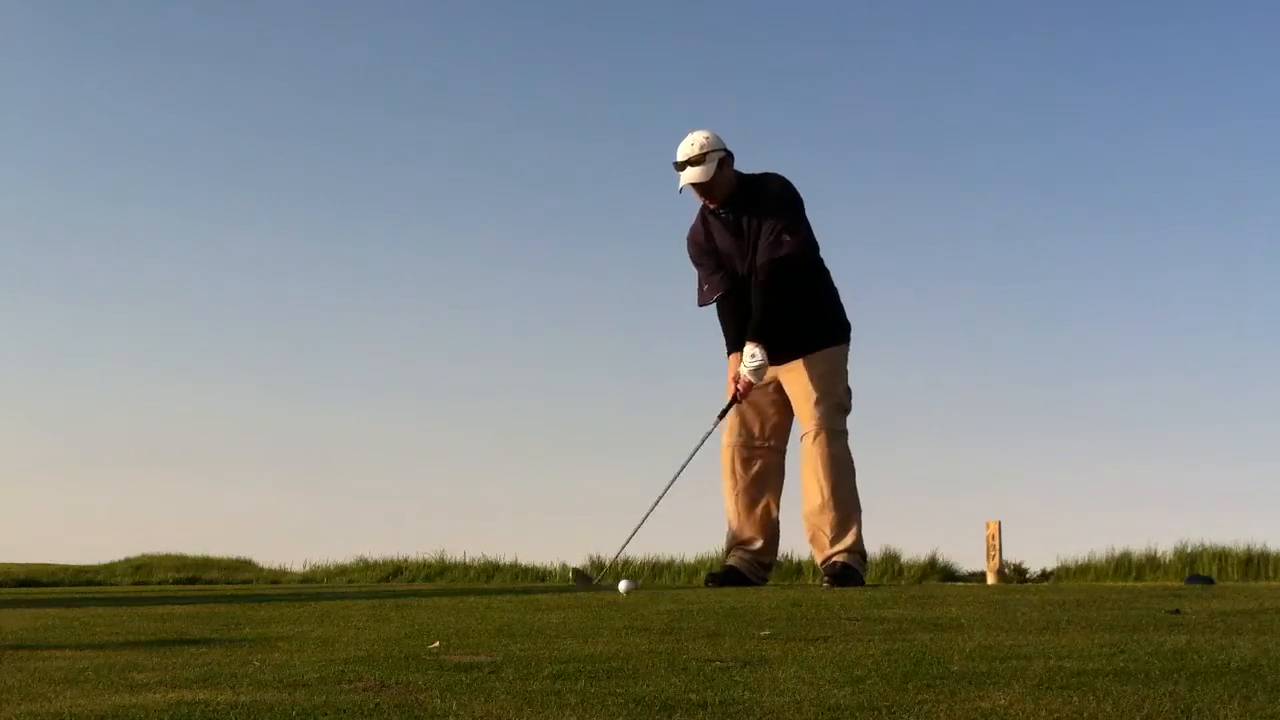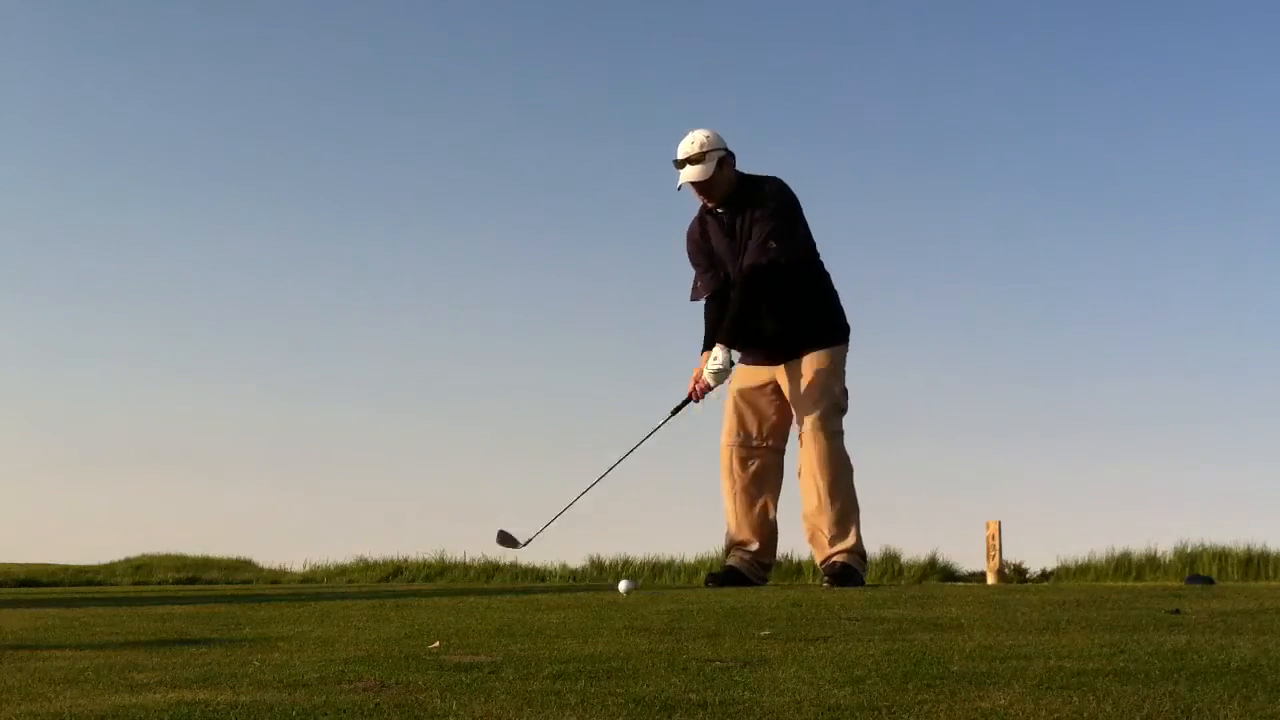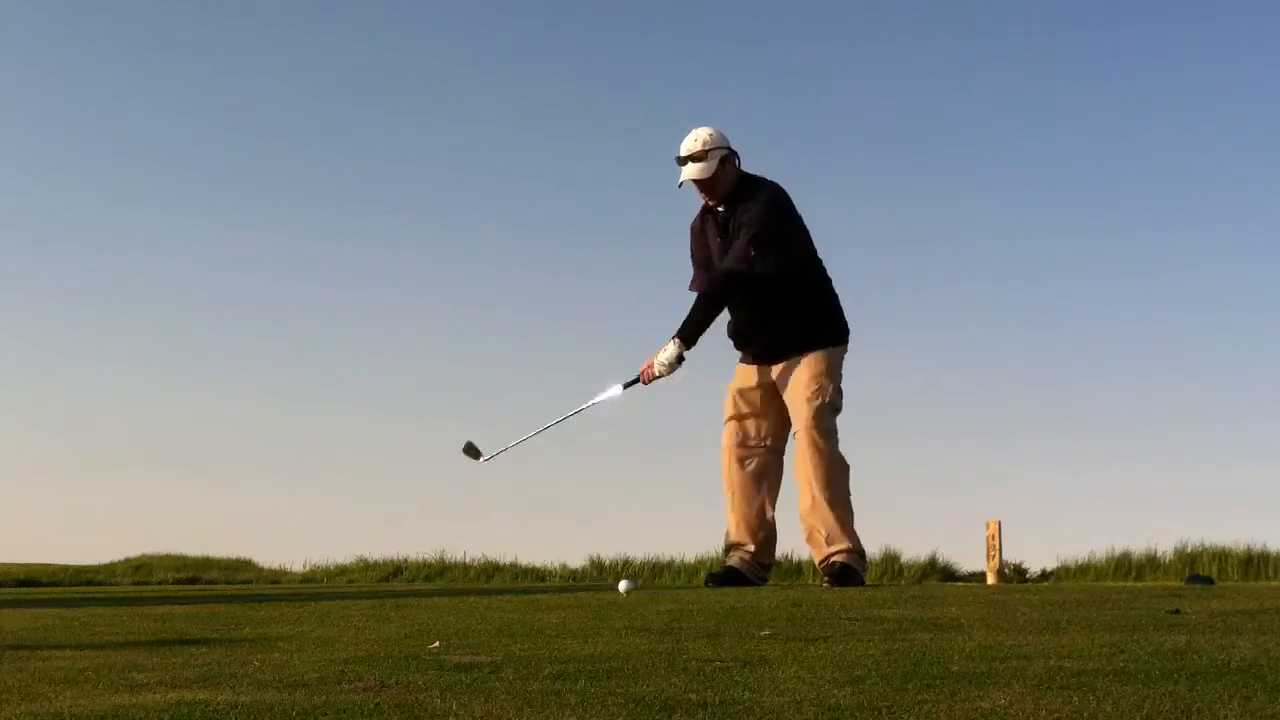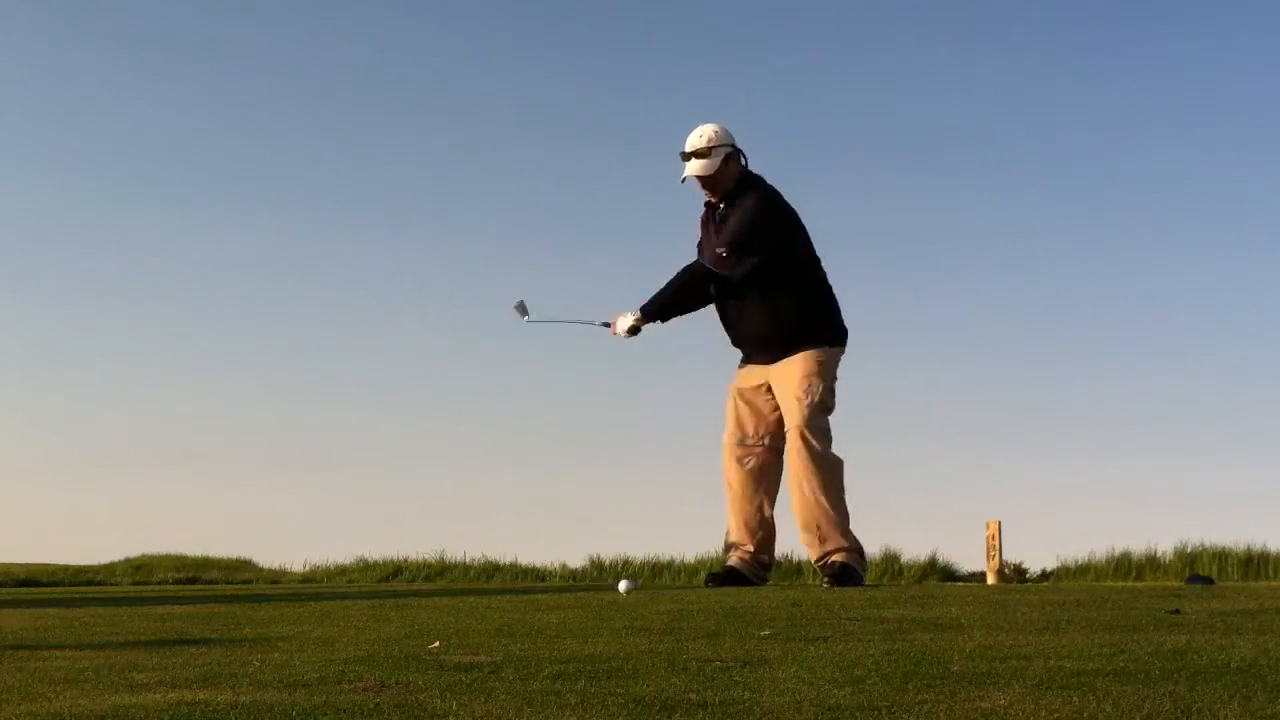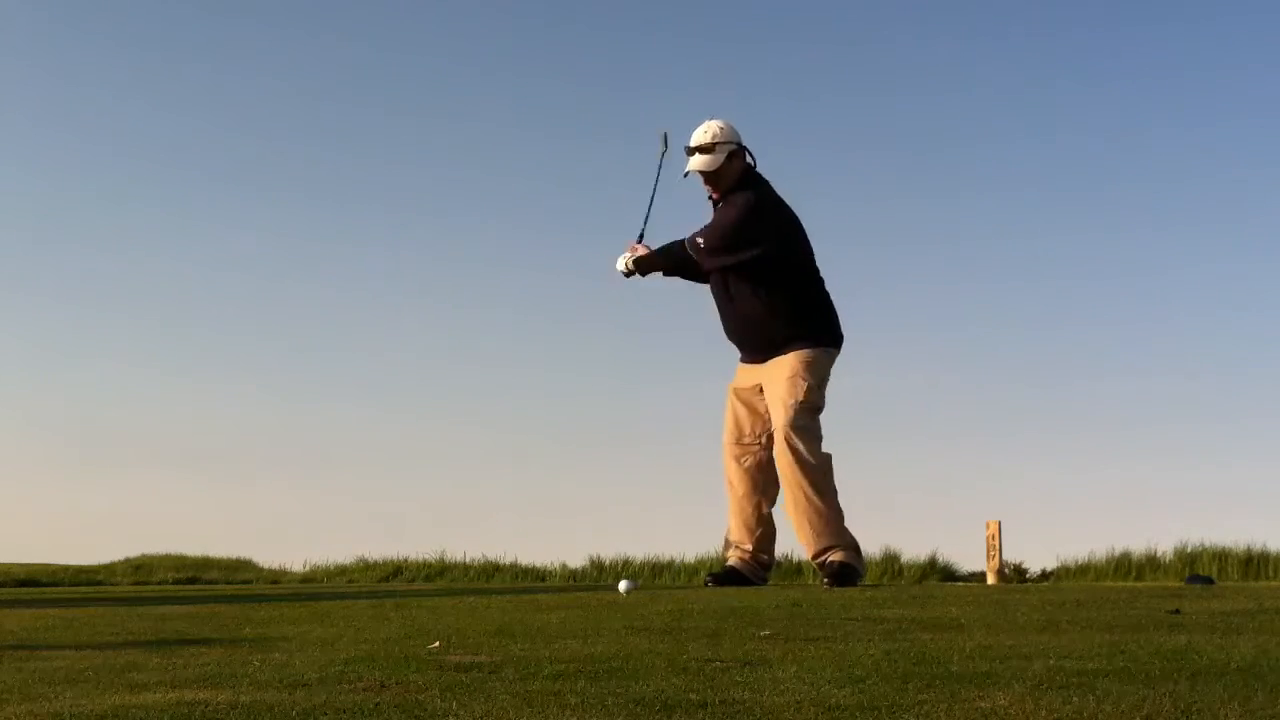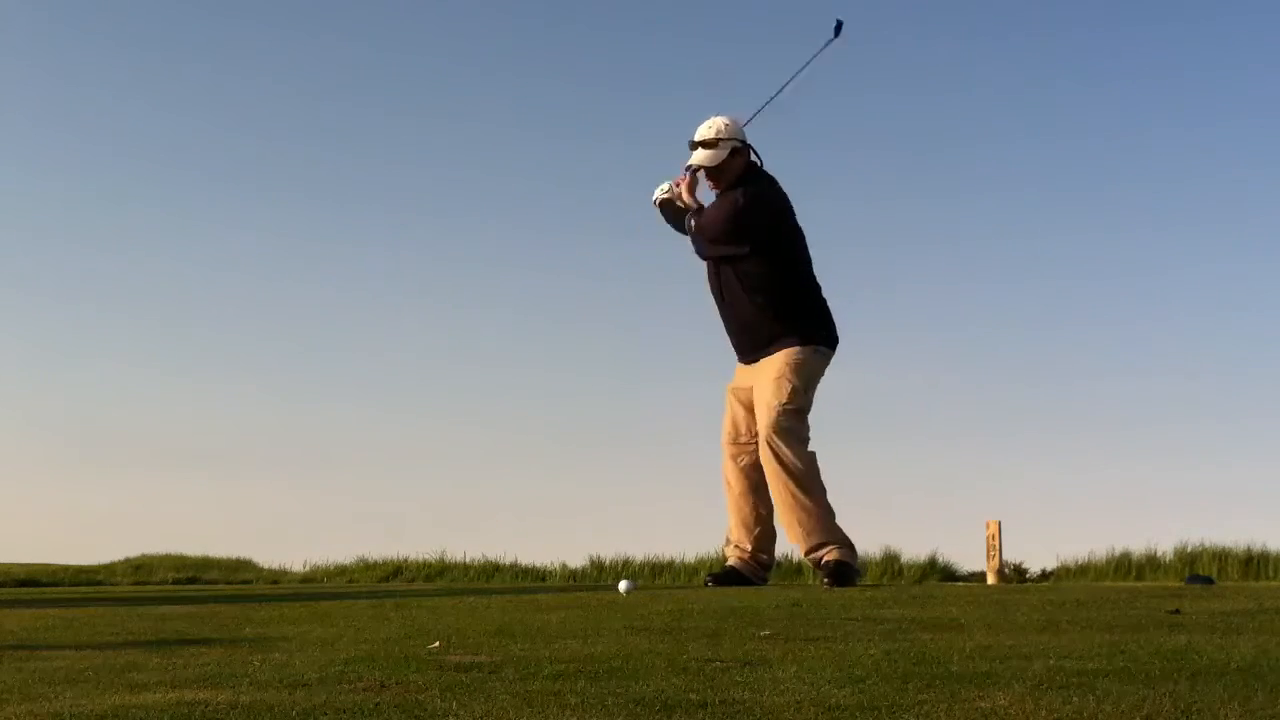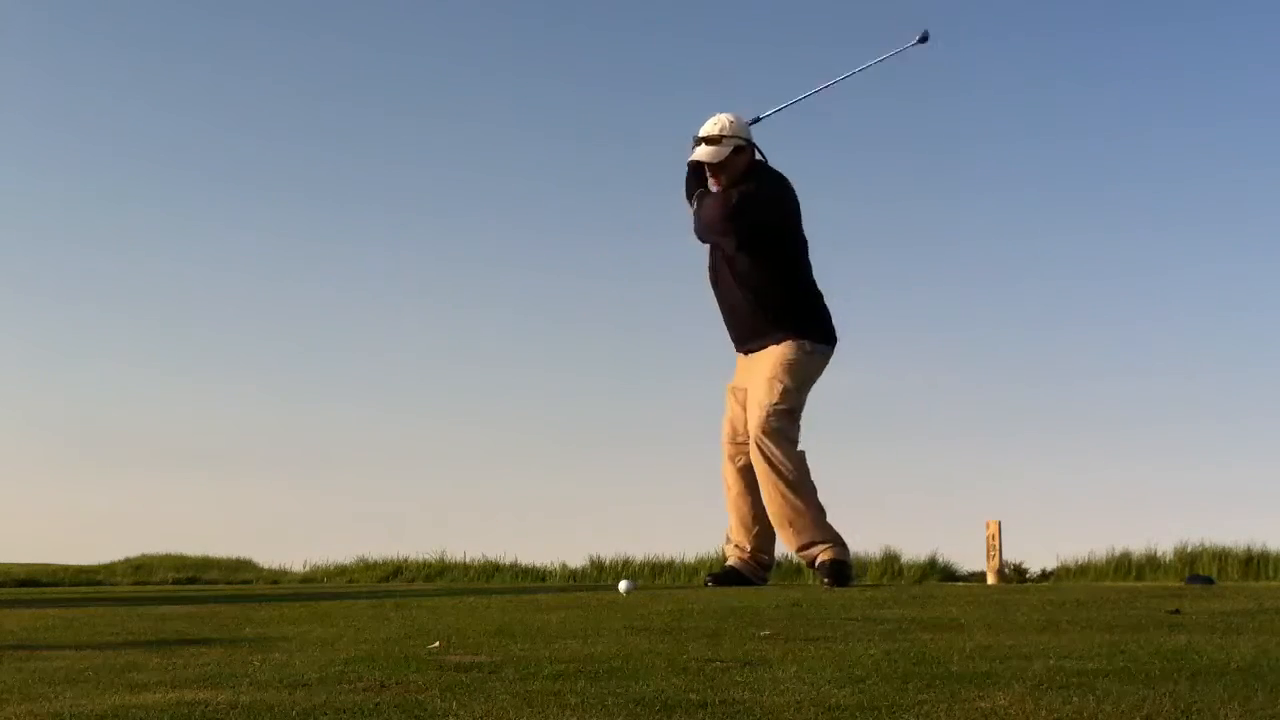
dt=0.1s
person 1, frame 1
left shoulder: (775, 194)
right shoulder: (700, 233)
left elbow: (772, 271)
right elbow: (726, 296)
left wrist: (756, 345)
right wrist: (741, 351)
left hip: (814, 341)
right hip: (755, 350)
left knee: (822, 437)
right knee: (743, 447)
left ankle: (842, 557)
right ankle: (749, 557)
person 1, frame 2
left shoulder: (771, 197)
right shoulder: (699, 231)
left elbow: (757, 275)
right elbow: (716, 296)
left wrist: (725, 350)
right wrist: (711, 352)
left hip: (812, 342)
right hip: (755, 353)
left knee: (819, 437)
right knee: (742, 447)
left ankle: (841, 556)
right ankle: (749, 558)
person 1, frame 3
left shoulder: (767, 203)
right shoulder: (704, 225)
left elbow: (730, 280)
right elbow: (712, 288)
left wrist: (678, 343)
right wrist: (680, 345)
left hip: (810, 343)
right hip: (757, 353)
left knee: (813, 436)
right knee: (743, 448)
left ankle: (842, 557)
right ankle: (750, 558)
person 1, frame 4
left shoulder: (759, 204)
right shoulder: (714, 213)
left elbow: (708, 272)
right elbow: (707, 283)
left wrist: (644, 314)
right wrist: (652, 315)
left hip: (805, 342)
right hip: (757, 353)
left knee: (804, 435)
right knee: (744, 448)
left ankle: (838, 555)
right ankle: (748, 558)
person 1, frame 5
left shoulder: (754, 204)
right shoulder: (728, 202)
left elbow: (700, 253)
right elbow: (703, 264)
left wrist: (646, 259)
right wrist: (654, 259)
left hip: (800, 344)
right hip: (755, 351)
left knee: (792, 434)
right knee: (742, 447)
left ankle: (838, 556)
right ankle: (747, 559)
person 1, frame 6
left shoulder: (753, 202)
right shoulder: (734, 197)
left elbow: (704, 236)
right elbow: (707, 238)
left wrist: (684, 208)
right wrist: (679, 202)
left hip: (796, 342)
right hip: (755, 350)
left knee: (777, 434)
right knee: (740, 447)
left ankle: (832, 553)
right ankle: (748, 558)
person 1, frame 7
left shoulder: (759, 197)
right shoulder: (744, 189)
left elbow: (706, 223)
right elbow: (701, 196)
left wrist: (706, 191)
right wrist: (700, 168)
left hip: (793, 340)
right hip: (757, 345)
left knee: (766, 433)
right knee: (738, 447)
left ankle: (824, 552)
right ankle: (748, 559)
